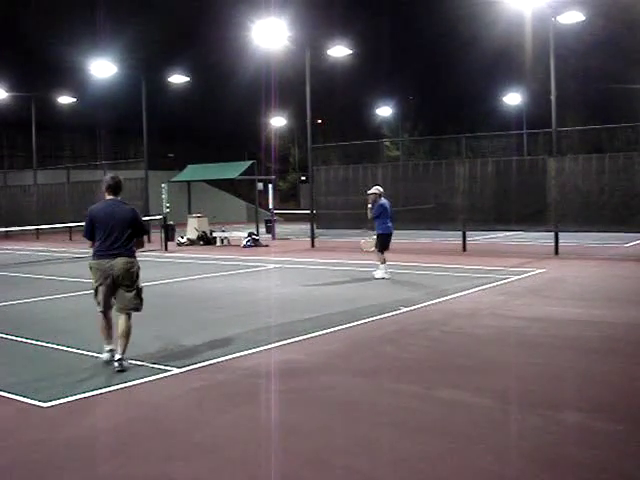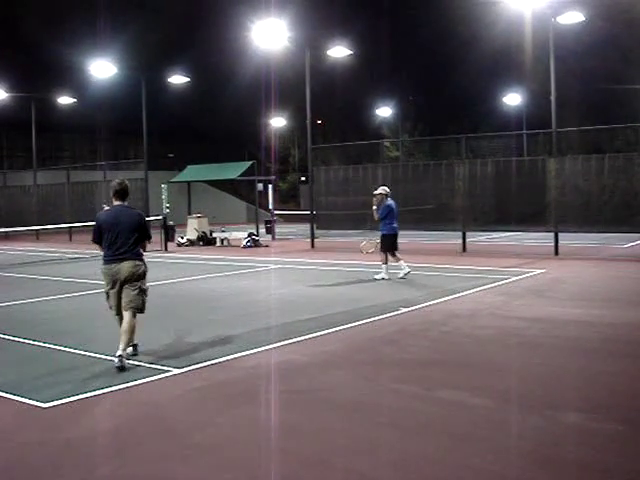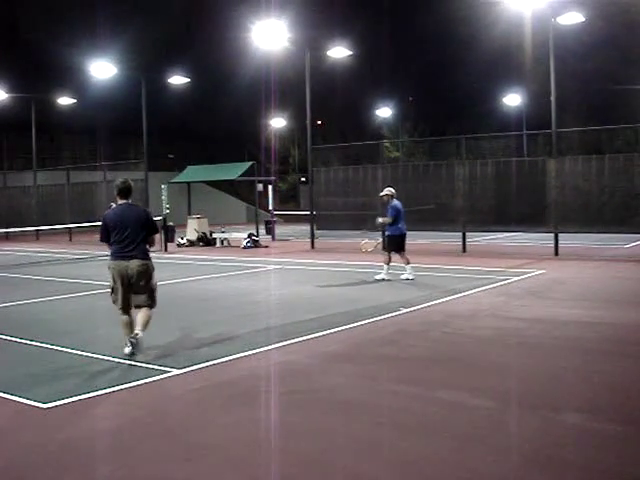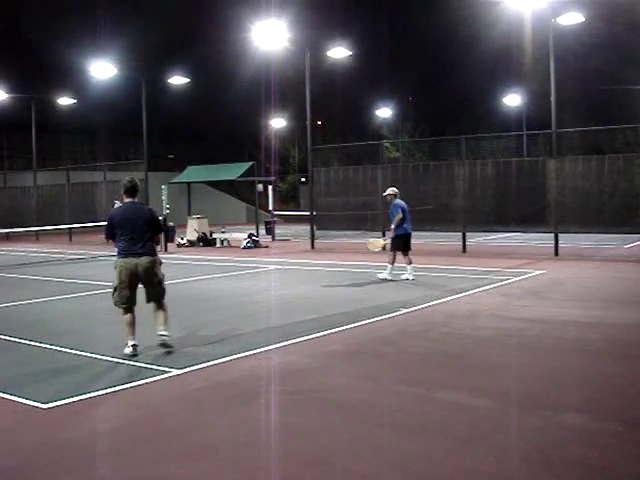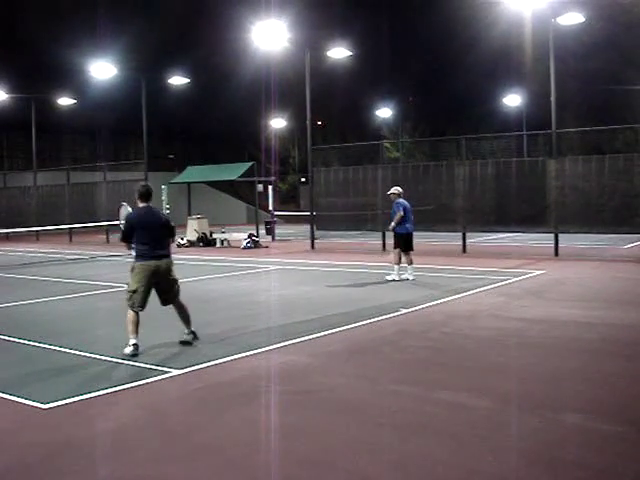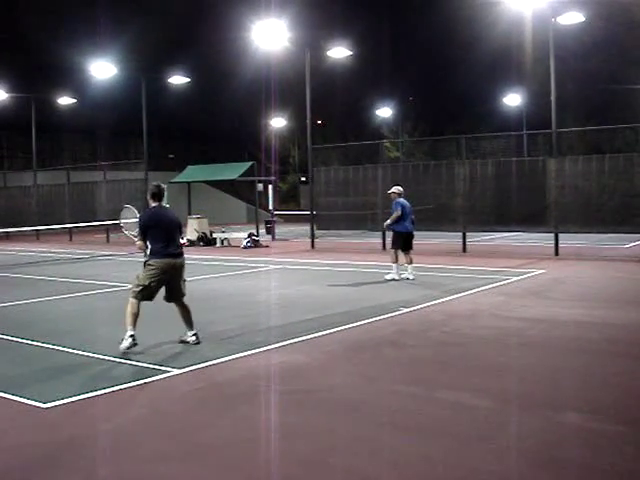
dt=0.2s
person 1, frame 1
left shoulder: (94, 211)
right shoulder: (131, 211)
left elbow: (90, 242)
right elbow: (140, 243)
left hip: (101, 263)
right hip: (126, 263)
left knee: (104, 310)
right knee: (124, 312)
left ankle: (109, 349)
right ankle: (119, 357)
person 1, frame 2
left shoulder: (102, 217)
right shoulder: (138, 216)
left elbow: (101, 246)
right elbow: (143, 246)
left hip: (111, 267)
right hip: (133, 265)
left knee: (119, 311)
right knee: (130, 312)
left ankle: (129, 345)
right ankle: (121, 353)
person 1, frame 3
left shoulder: (108, 216)
right shoulder: (143, 213)
left elbow: (108, 244)
right elbow: (152, 242)
left hip: (118, 264)
right hip: (140, 262)
left knee: (124, 308)
right knee: (145, 306)
left ankle: (130, 343)
right ankle: (136, 335)
person 1, frame 4
left shoulder: (114, 214)
right shoulder: (149, 212)
left elbow: (113, 240)
right elbow: (157, 240)
left hip: (125, 261)
right hip: (148, 259)
left knee: (127, 307)
right knee: (158, 300)
left ankle: (132, 343)
right ankle: (162, 334)
person 1, frame 5
left shoulder: (131, 217)
right shoulder: (162, 216)
left elbow: (128, 245)
right elbow: (169, 241)
left hip: (143, 264)
right hip: (164, 262)
left knee: (133, 307)
right knee: (175, 300)
left ankle: (133, 344)
right ankle: (190, 333)
person 1, frame 6
left shoulder: (146, 216)
right shoulder: (173, 215)
left elbow: (143, 246)
left wrist: (140, 242)
left hip: (157, 262)
right hip: (177, 260)
left knee: (134, 297)
right knee: (179, 299)
left ankle: (130, 336)
right ankle: (192, 334)
